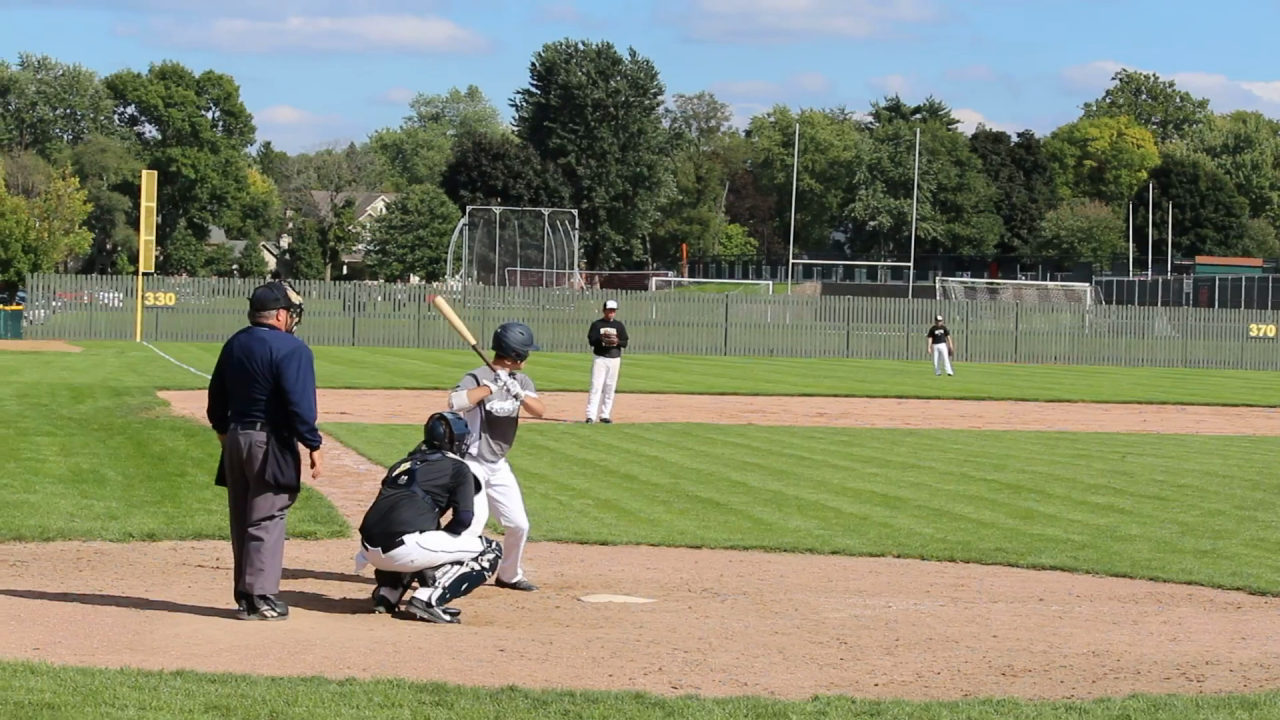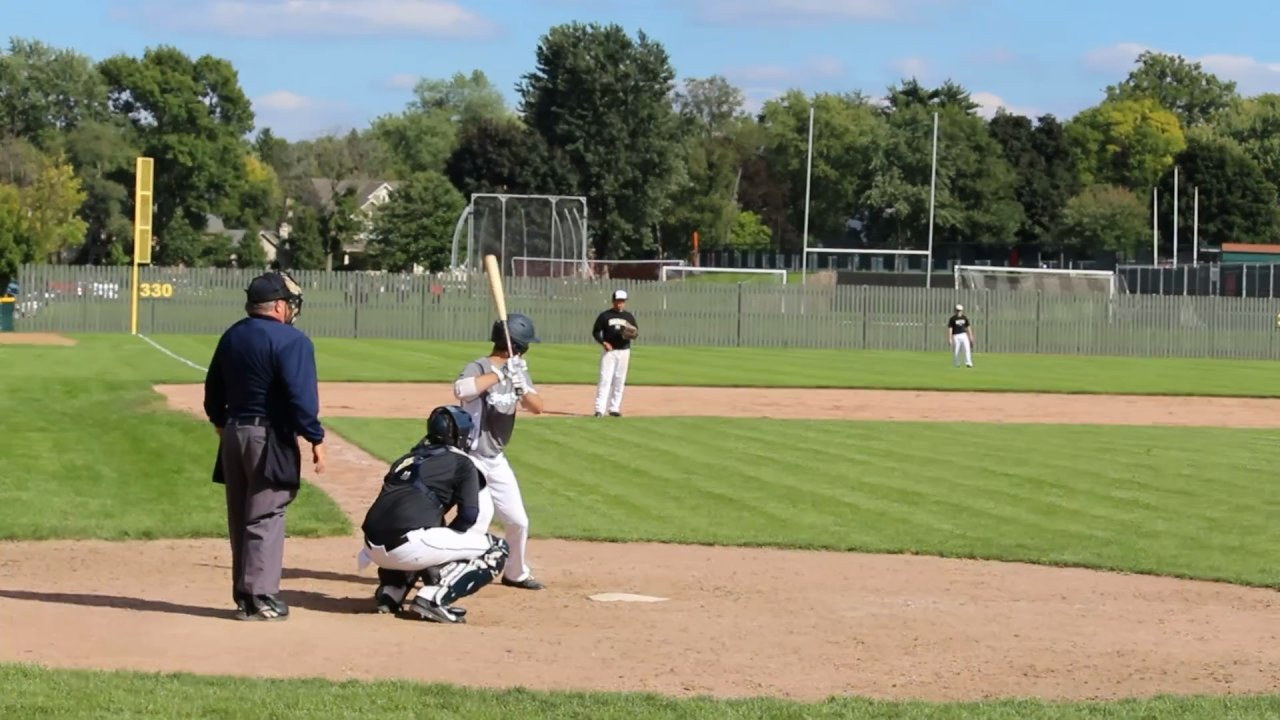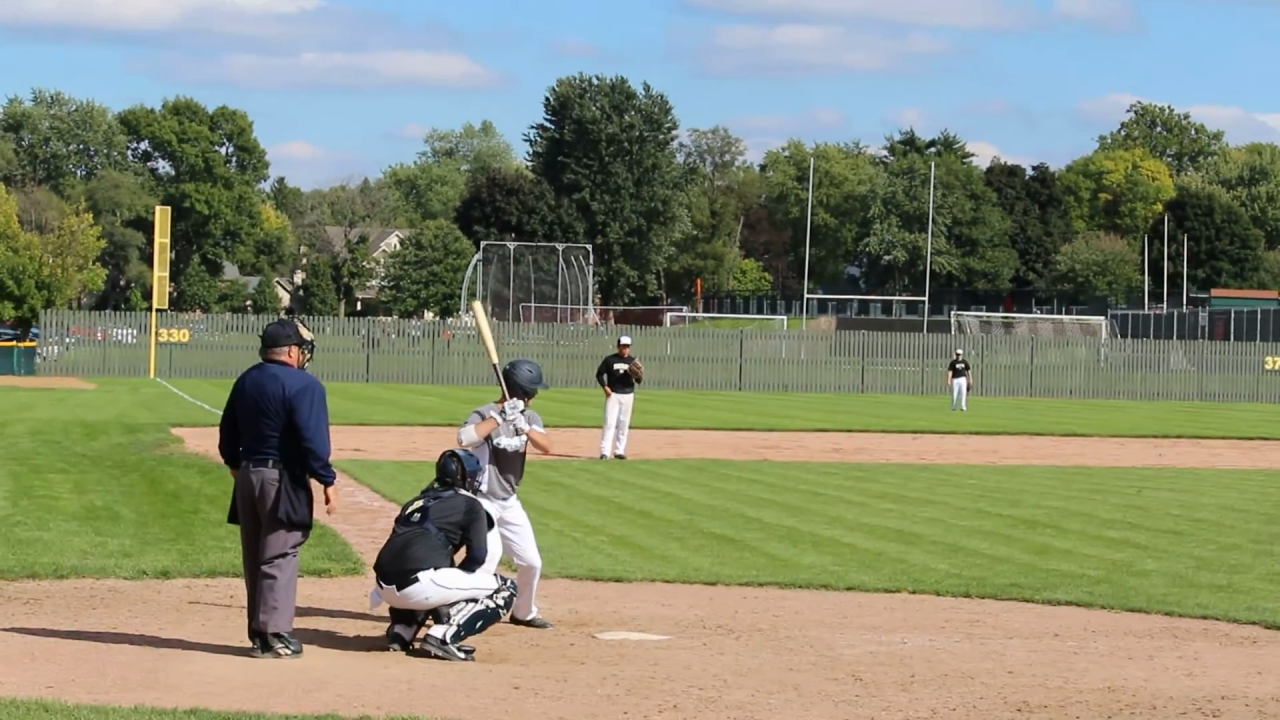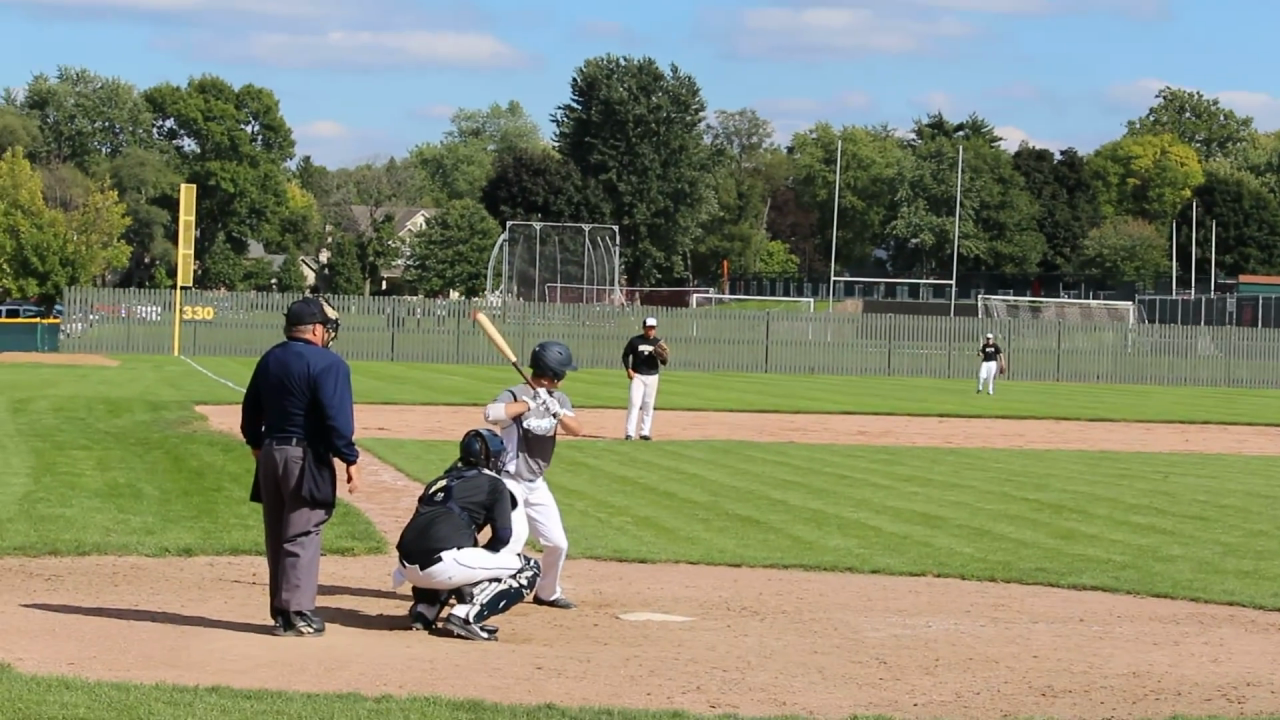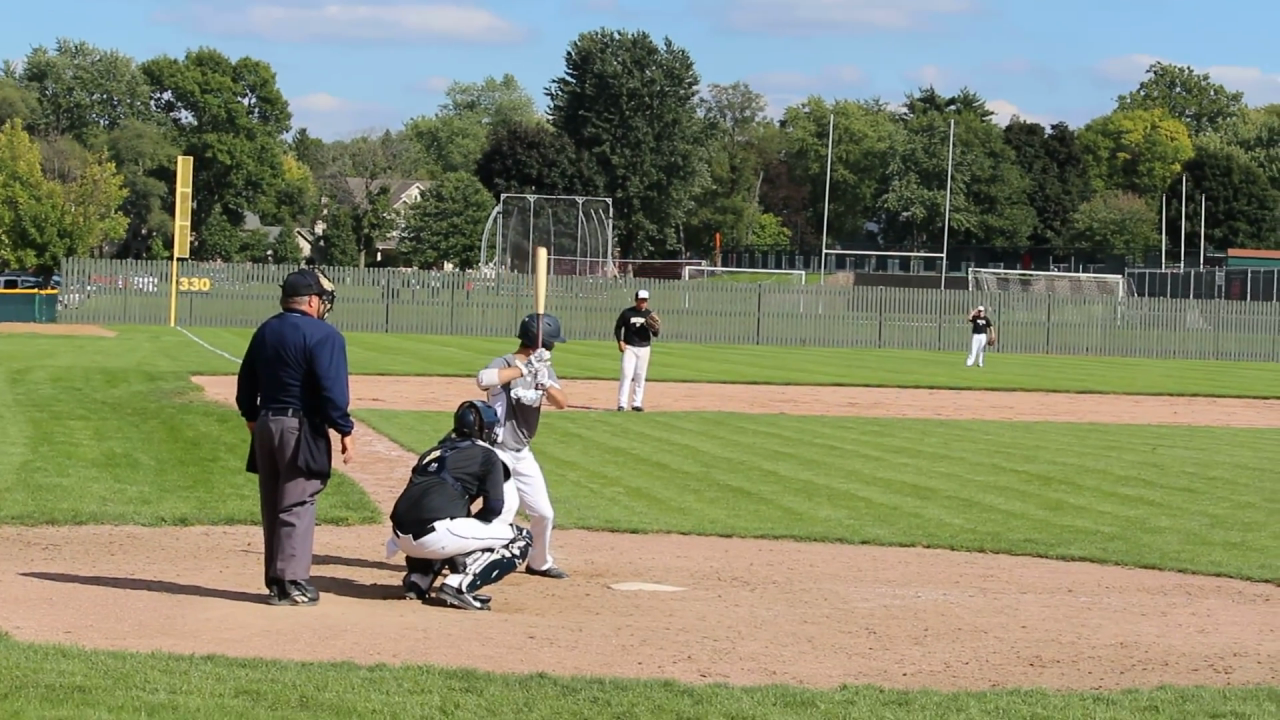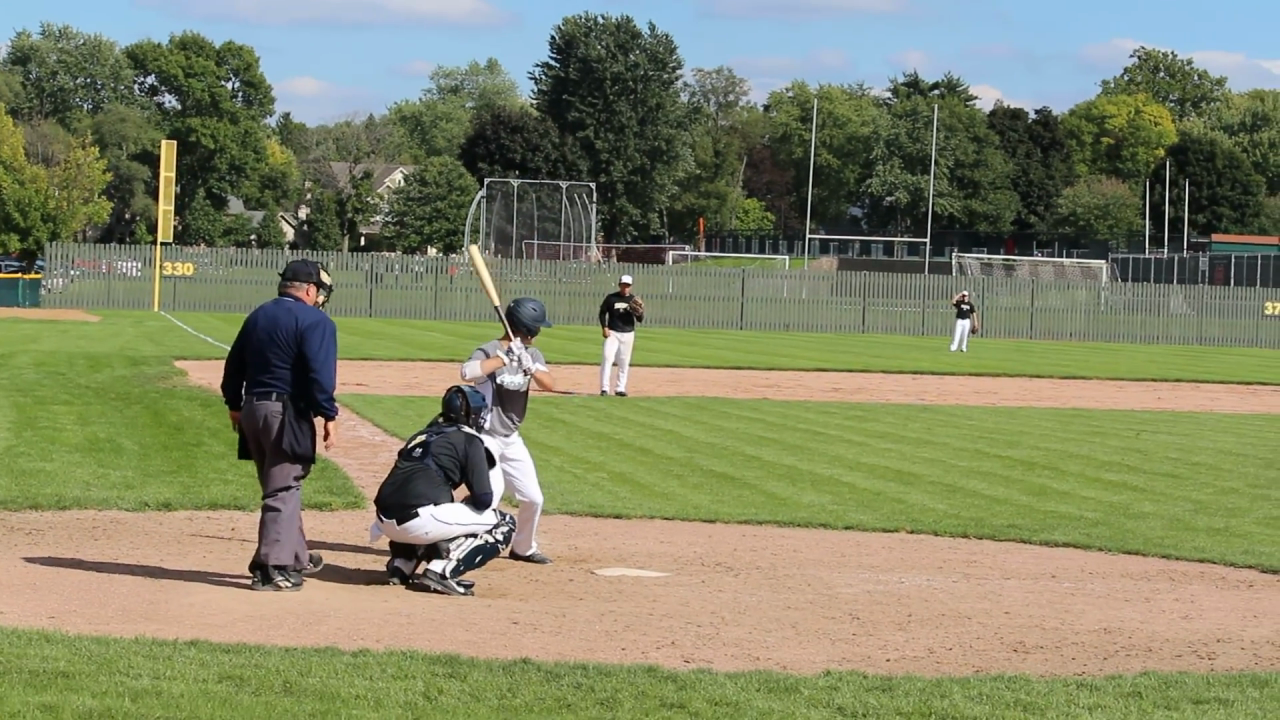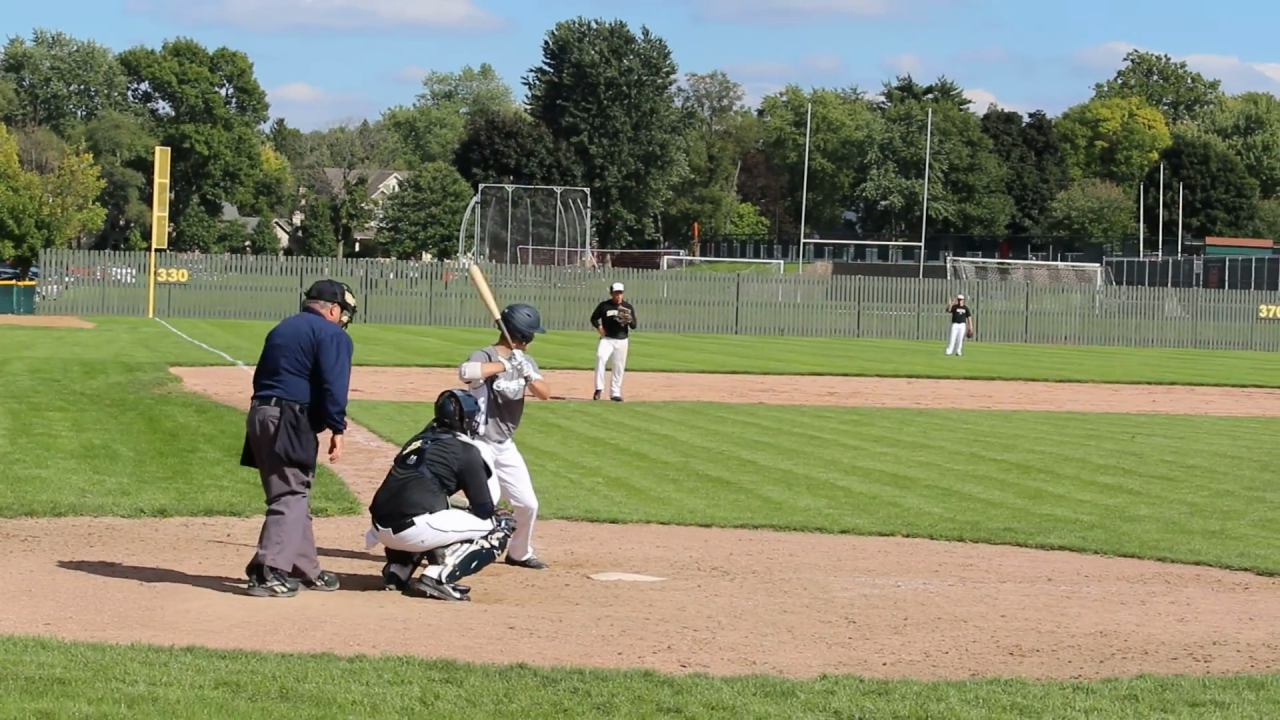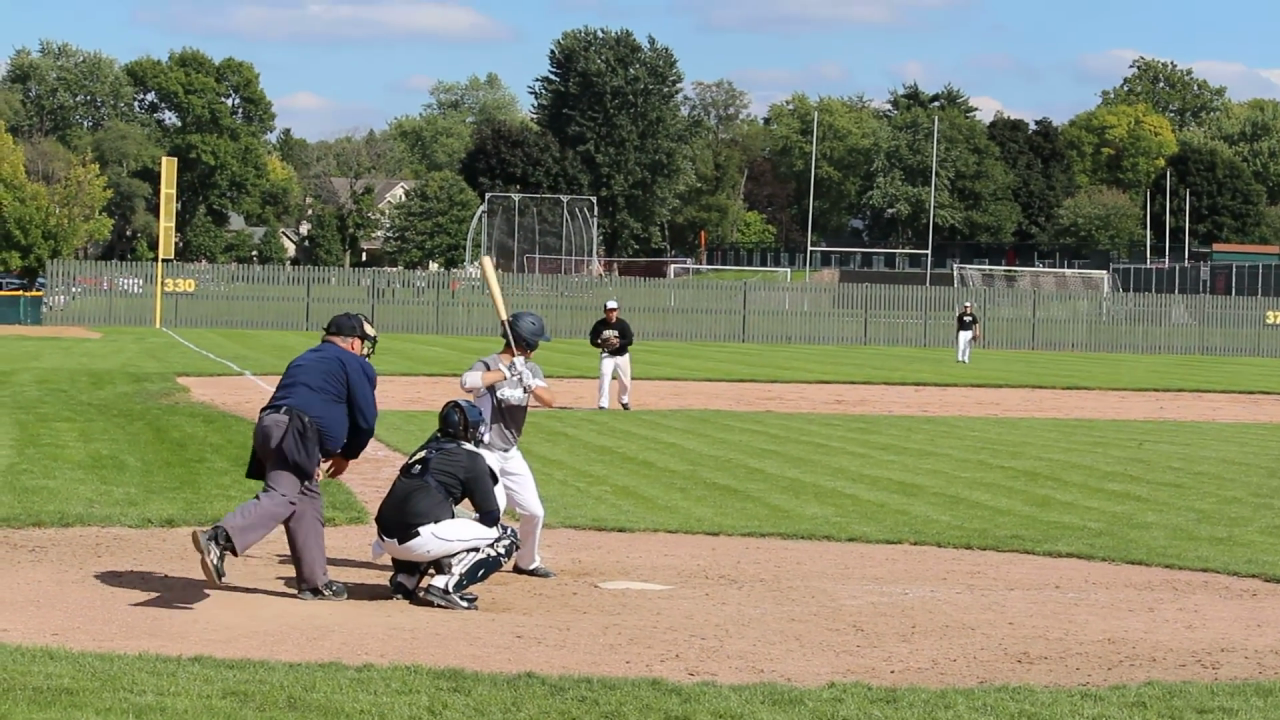
dt=0.4s
person 1, frame 1
left shoulder: (233, 344)
right shoulder: (291, 348)
left elbow: (217, 395)
right elbow: (300, 403)
left wrist: (224, 431)
right wrist: (313, 445)
left hip: (236, 440)
right hip: (271, 442)
left knee: (242, 520)
right knee: (267, 519)
left ankle: (245, 594)
right ankle: (259, 598)
person 1, frame 2
left shoulder: (231, 337)
right shoulder: (291, 340)
left elbow: (213, 389)
right elbow: (301, 395)
left wrist: (221, 423)
right wrist: (315, 439)
left hip: (234, 435)
right hip: (270, 438)
left knee: (241, 517)
right knee: (266, 517)
left ankle: (244, 595)
right ankle: (259, 598)
person 1, frame 3
left shoulder: (245, 381)
right shoulder: (303, 384)
left elbow: (228, 431)
right elbow: (313, 439)
left wrist: (236, 465)
right wrist: (326, 480)
left hip: (248, 477)
right hip: (283, 480)
left knee: (255, 558)
right knee: (280, 558)
left ankle: (259, 632)
right ankle: (274, 635)
person 1, frame 4
left shoulder: (269, 359)
right shoulder: (328, 363)
left elbow: (250, 409)
right elbow: (337, 417)
left wrist: (256, 444)
right wrist: (349, 459)
left hip: (270, 455)
right hip: (306, 458)
left knee: (278, 536)
right knee: (302, 536)
left ankle: (282, 610)
right ankle: (296, 614)
person 1, frame 5
left shoulder: (265, 331)
right shoulder: (324, 335)
left elbow: (246, 380)
right elbow: (332, 389)
left wrist: (251, 416)
right wrist: (344, 430)
left hip: (266, 426)
right hip: (302, 429)
left knee: (273, 507)
right knee: (297, 506)
left ankle: (276, 579)
right ankle: (289, 583)
person 1, frame 6
left shoulder: (257, 316)
right shoulder: (315, 321)
left elbow: (234, 364)
right elbow: (320, 374)
left wrist: (234, 404)
right wrist: (328, 415)
left hip: (253, 410)
right hip: (288, 414)
left knee: (278, 489)
right knee: (283, 491)
left ankle: (296, 558)
right ankle: (272, 568)
person 1, frame 7
left shoulder: (281, 329)
right shoulder: (333, 334)
left elbow: (260, 377)
right elbow: (333, 387)
right wrist: (337, 429)
left hip: (260, 414)
right hip: (291, 421)
left knee: (291, 496)
right knee: (289, 498)
left ankle: (306, 571)
right ankle: (267, 572)
person 1, frame 8
left shoulder: (306, 358)
right shoulder: (357, 365)
right elbow: (364, 420)
left wrist: (313, 457)
right wrist: (346, 455)
left hip: (269, 426)
right hip: (294, 432)
left knee: (307, 503)
right knee: (280, 497)
left ankle: (314, 582)
right ankle: (219, 539)
person 2, frame 1
left shoulder: (521, 380)
right shoulder: (477, 376)
left elbow: (539, 411)
right elbow: (455, 402)
left wrist: (519, 394)
right wrist: (492, 386)
left hip: (499, 465)
right hip: (471, 463)
left knee: (518, 524)
right knee: (472, 522)
left ankle: (509, 575)
person 2, frame 2
left shoulder: (518, 372)
right shoulder: (479, 367)
left elbow: (537, 408)
right elbow: (461, 390)
left wrist: (524, 389)
right wrist: (500, 373)
left hip: (497, 460)
right hip: (470, 459)
left knee: (518, 521)
left ankle: (516, 573)
person 2, frame 3
left shoulder: (529, 416)
right shoulder: (484, 413)
left elbow: (547, 447)
right elbow: (464, 439)
left wrist: (523, 427)
right wrist: (499, 417)
left hip: (510, 502)
right hip: (482, 501)
left knee: (531, 561)
right knee: (486, 560)
left ankle: (523, 612)
person 2, frame 4
left shoulder: (559, 398)
right shoulder: (515, 394)
left elbow: (577, 430)
right elbow: (490, 414)
left wrist: (557, 412)
right wrist: (530, 402)
left hip: (537, 484)
right hip: (509, 482)
left knee: (557, 543)
right knee: (513, 539)
left ankle: (547, 593)
person 2, frame 5
left shoulder: (544, 367)
right shoulder: (504, 363)
left elbow: (561, 403)
right elbow: (483, 380)
left wrist: (545, 383)
right wrist: (525, 368)
left hip: (523, 453)
right hip: (497, 451)
left knee: (543, 512)
left ankle: (539, 562)
person 2, frame 6
left shoulder: (532, 353)
right shoulder: (488, 350)
left elbow: (550, 385)
right elbow: (467, 372)
left wrist: (530, 367)
right wrist: (505, 357)
left hip: (512, 439)
right hip: (485, 437)
left knee: (533, 498)
right knee: (490, 494)
left ankle: (523, 548)
person 2, frame 7
left shoulder: (526, 361)
right shoulder: (485, 355)
left elbow: (545, 394)
right elbow: (465, 372)
left wrist: (529, 376)
right wrist: (506, 363)
left hip: (506, 445)
right hip: (478, 443)
left knee: (528, 503)
left ankle: (519, 553)
person 2, frame 8
left shoulder: (530, 369)
right shoulder: (488, 364)
left elbow: (549, 401)
right elbow: (467, 382)
left wrist: (530, 384)
right wrist: (506, 372)
left hip: (511, 452)
right hip: (484, 451)
left knee: (534, 511)
left ankle: (526, 562)
person 3, frame 1
left shoulder: (405, 463)
right shoulder: (458, 468)
right elbow: (464, 518)
right wrist: (443, 537)
left hip: (372, 548)
right hip: (403, 547)
right knee: (490, 551)
left ankle: (387, 593)
right ankle: (428, 600)
person 3, frame 2
left shoulder: (407, 459)
right shoulder: (462, 463)
right elbow: (469, 515)
right wrist: (447, 536)
left hip: (375, 546)
right hip: (406, 543)
right knee: (496, 549)
left ankle: (390, 592)
right ankle: (433, 599)
person 3, frame 3
left shoulder: (417, 501)
right shoulder: (470, 504)
right elbow: (477, 555)
right wrist: (457, 576)
left hip: (386, 585)
right hip: (417, 584)
right knee: (504, 589)
left ankle: (401, 631)
right ankle: (443, 637)
person 3, frame 4
left shoulder: (441, 481)
right shoulder: (493, 484)
right elbow: (502, 535)
right wrist: (482, 555)
left hip: (409, 565)
right hip: (440, 564)
right knee: (528, 569)
left ankle: (423, 610)
right ankle: (466, 617)
person 3, frame 5
left shoulder: (436, 451)
right shoulder: (487, 455)
right elbow: (494, 506)
right wrist: (471, 524)
left hip: (403, 535)
right hip: (433, 534)
right knee: (520, 539)
left ankle: (417, 580)
right ankle: (459, 586)
person 3, frame 6
left shoulder: (423, 435)
right shoulder: (469, 441)
right elbow: (483, 499)
left hip: (386, 520)
right hip: (416, 519)
right knee: (504, 524)
left ankle: (401, 565)
right ankle: (442, 572)
person 3, frame 7
left shoulder: (419, 440)
right shoulder: (465, 449)
right elbow: (484, 509)
left hip: (381, 526)
right hip: (411, 529)
right knee: (500, 530)
left ankle: (397, 570)
right ankle: (438, 577)
person 3, frame 8
left shoulder: (425, 451)
right shoulder: (470, 458)
right elbow: (490, 516)
left hip: (388, 538)
right hip: (418, 539)
right knee: (505, 538)
left ankle: (404, 580)
right ankle: (445, 587)
